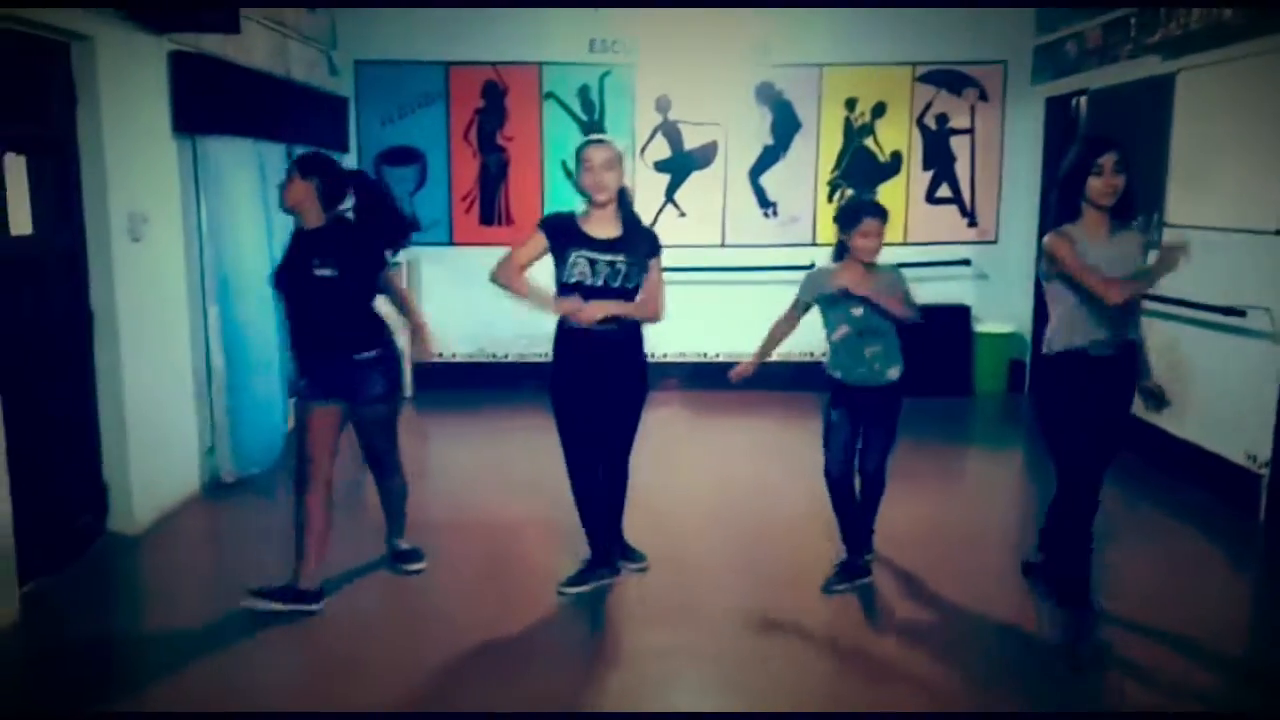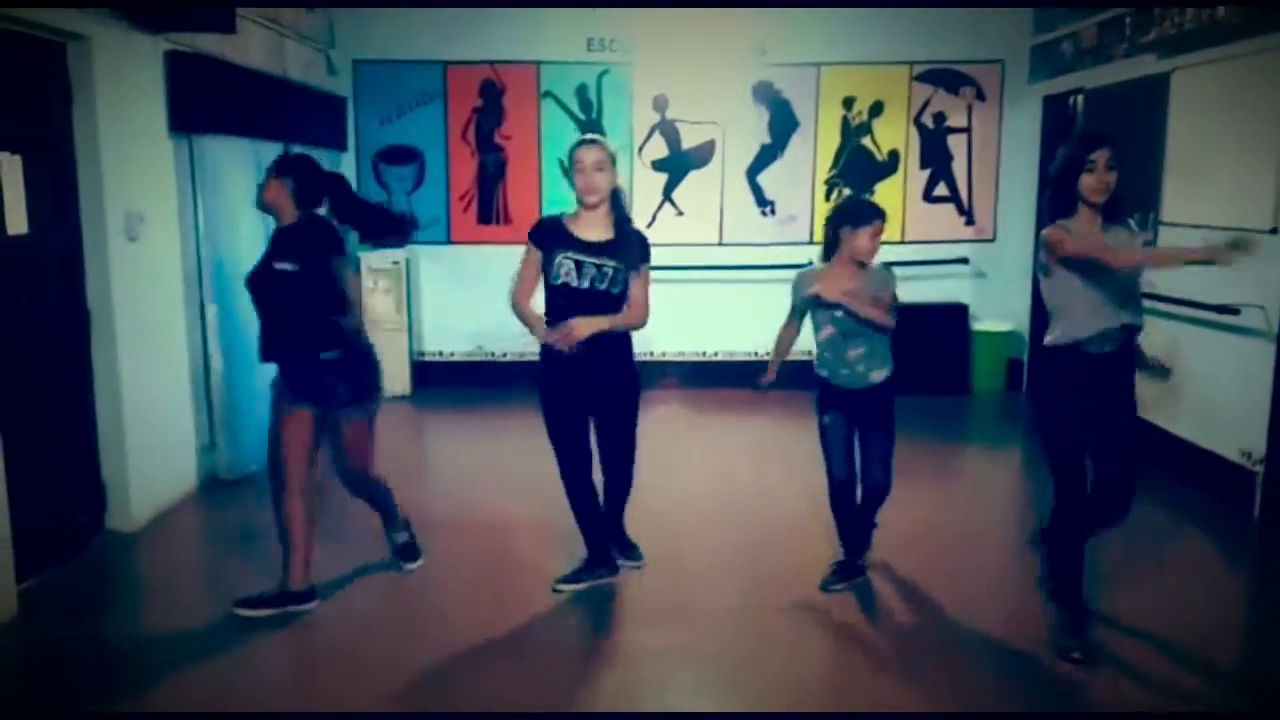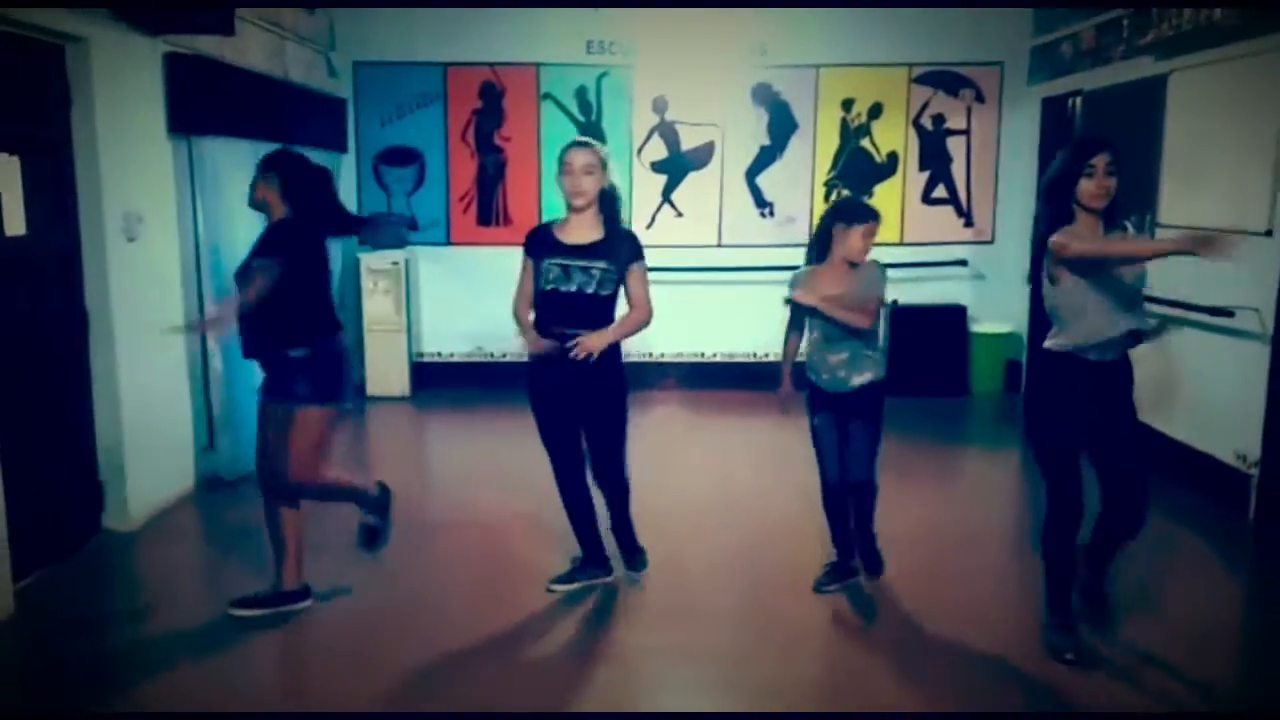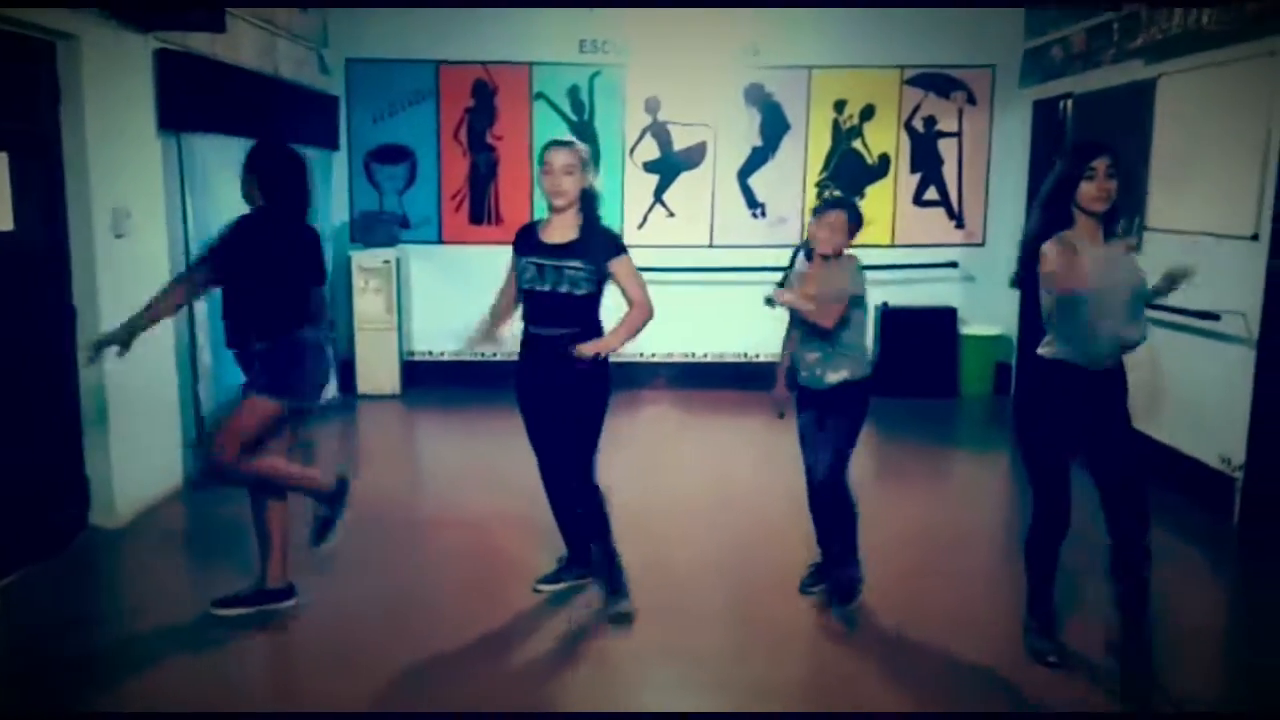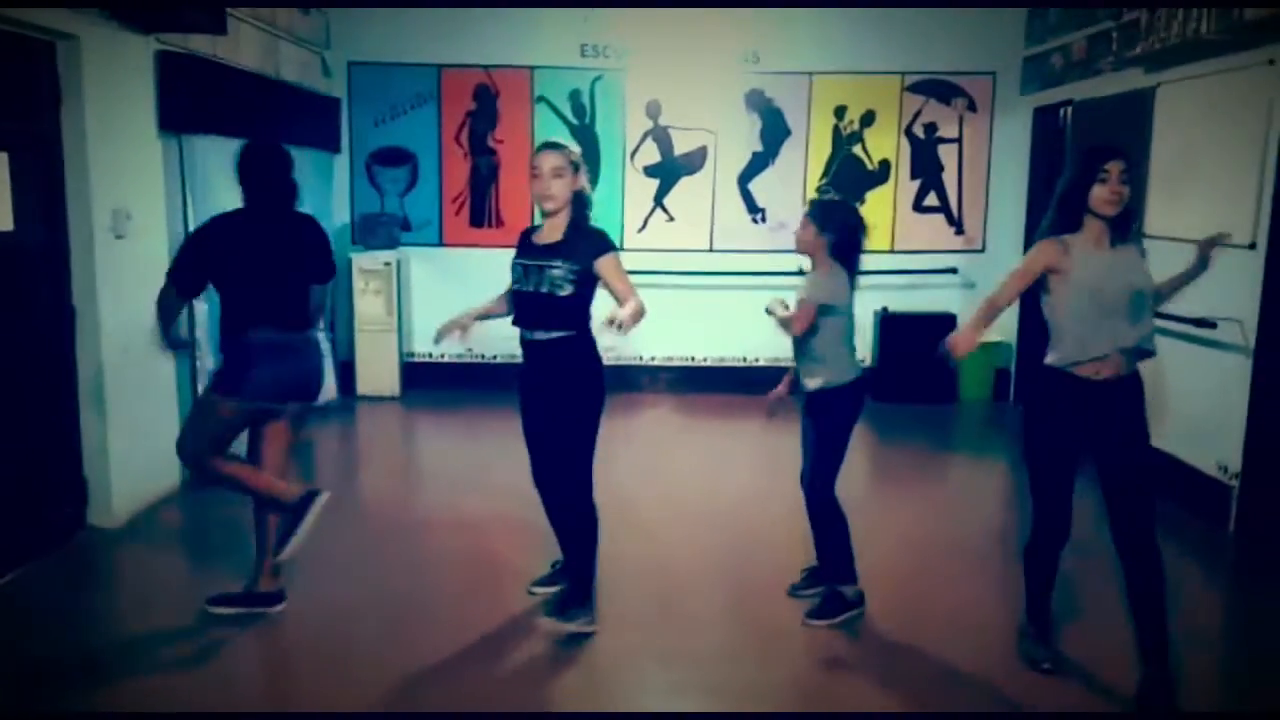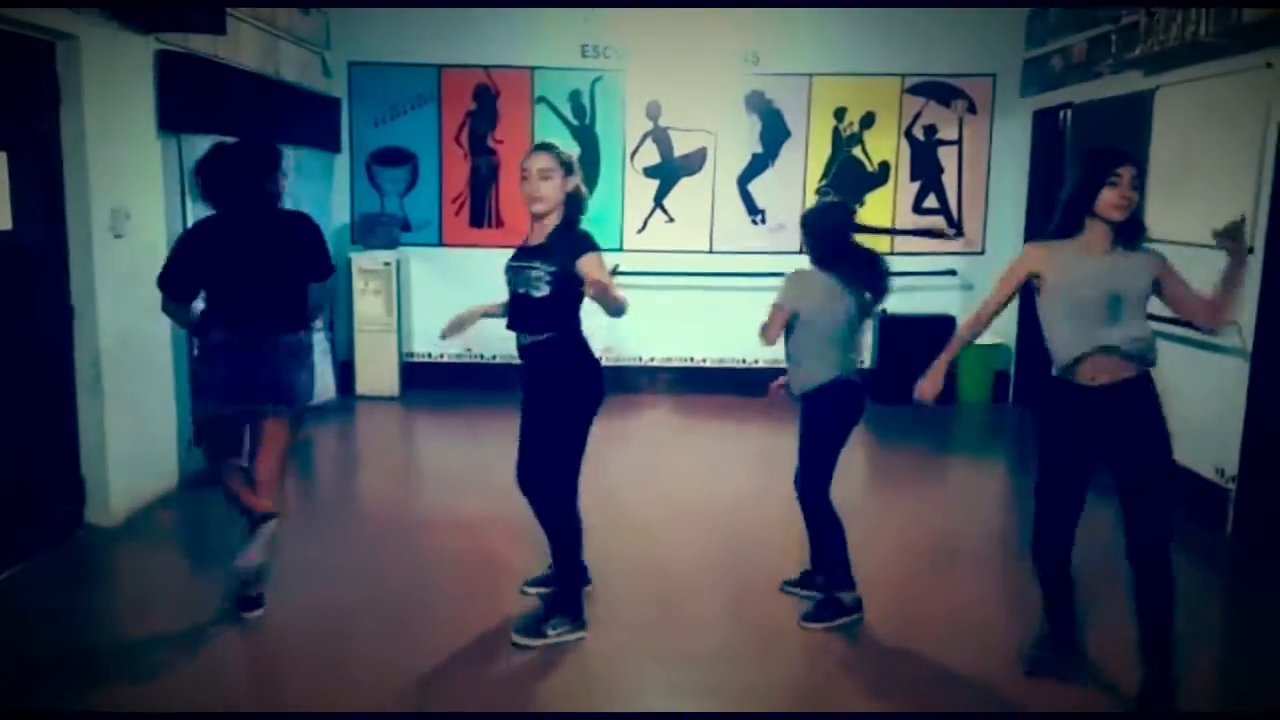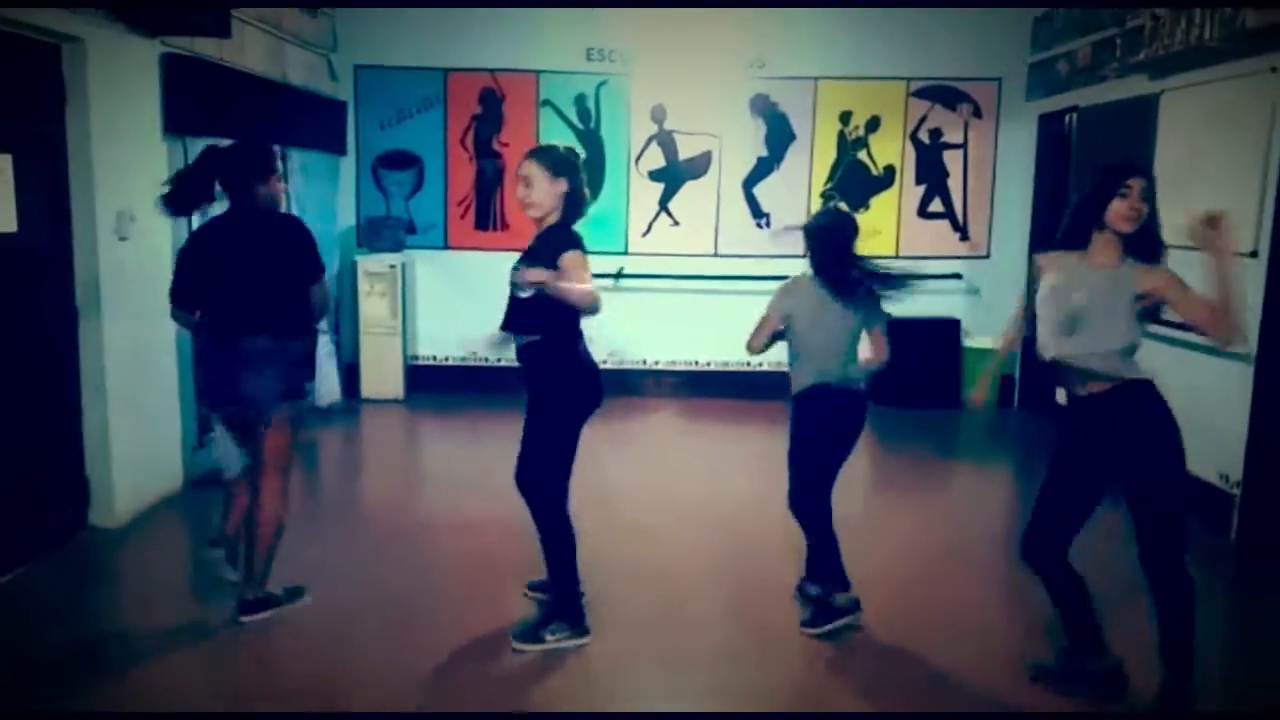
dt=0.1s
person 1, frame 1
left shoulder: (1133, 239)
right shoulder: (1060, 241)
right elbow: (1110, 293)
left wrist: (1143, 374)
right wrist: (1161, 268)
left hip: (1113, 373)
right hip: (1066, 375)
left knee: (1080, 487)
right knee: (1080, 492)
left ankle: (1047, 563)
right ankle: (1075, 606)
person 1, frame 2
left shoulder: (1125, 232)
right shoulder: (1056, 236)
right elbow: (1116, 257)
left wrist: (1135, 353)
right wrist: (1206, 255)
left hip: (1115, 373)
right hip: (1066, 372)
left knee: (1116, 498)
right knee: (1075, 496)
left ankle: (1053, 540)
right ankle: (1068, 612)
person 1, frame 3
left shoulder: (1123, 236)
right shoulder: (1062, 240)
right elbow: (1106, 252)
left wrist: (1147, 325)
right wrist: (1185, 244)
left hip: (1113, 379)
right hip: (1060, 381)
left knee: (1131, 502)
right knee: (1065, 504)
left ankle: (1090, 574)
right ankle: (1060, 616)
person 1, frame 4
left shoulder: (1124, 251)
right shoulder: (1058, 247)
right elbow: (1063, 279)
left wrist: (1162, 288)
right wrist: (1068, 283)
left hip: (1107, 392)
right hip: (1050, 389)
left knee: (1132, 520)
right knee: (1053, 515)
left ankle: (1135, 644)
right ankle: (1039, 619)
person 1, frame 5
left shoulder: (1137, 256)
right shoulder: (1054, 251)
right elbow: (1003, 297)
left wrist: (1197, 267)
right wrist: (972, 329)
left hip: (1122, 401)
right hip: (1059, 398)
left knee: (1137, 537)
right knee: (1051, 525)
left ankle: (1156, 668)
right ankle: (1036, 626)
person 1, frame 6
left shoulder: (1148, 264)
right shoulder: (1042, 256)
left elbow: (1211, 319)
right elbow: (988, 310)
left wrist: (1236, 258)
right wrist: (940, 366)
left hip: (1134, 408)
right hip: (1070, 407)
left knee: (1149, 548)
right knee: (1050, 537)
left ankle: (1158, 669)
right ankle: (1062, 639)
person 1, frame 7
left shoulder: (1146, 276)
right shoulder: (1050, 263)
left elbow: (1223, 328)
right elbow: (1023, 323)
left wrist: (1219, 254)
right wrist: (989, 374)
left hip: (1135, 421)
right hip: (1083, 424)
left knee: (1162, 561)
right knee: (1041, 545)
left ankle: (1178, 678)
right ankle: (1090, 654)
person 2, frame 1
left shoulder: (643, 239)
right shoulder: (558, 227)
left elbow: (653, 310)
right elbow: (502, 273)
left wrist: (609, 307)
right wrist: (553, 301)
left hip: (624, 362)
right hip: (572, 361)
left knee: (614, 458)
right knee: (582, 462)
left ankle: (615, 539)
right ankle: (602, 557)
person 2, frame 2
left shoulder: (632, 242)
right shoulder: (547, 231)
left elbow: (637, 315)
right elbow: (520, 297)
left wrist: (597, 323)
right wrist: (543, 331)
left hip: (613, 367)
right hip: (559, 366)
left knee: (619, 463)
right knee: (573, 466)
left ankle: (616, 532)
right ankle: (599, 557)
person 2, frame 3
left shoulder: (621, 242)
right shoulder: (539, 238)
left elbow: (642, 311)
right elbow: (524, 301)
left wrist: (606, 337)
right wrist: (529, 335)
left hip: (601, 370)
right hip: (548, 370)
left knee: (608, 468)
right knee: (566, 469)
left ankle: (627, 538)
right ankle: (592, 558)
person 2, frame 4
left shoulder: (602, 240)
right shoulder: (526, 237)
left elbow: (642, 307)
right elbow: (509, 296)
left wrist: (608, 343)
right wrist: (489, 325)
left hip: (584, 373)
right hip: (535, 370)
left knee: (578, 475)
right knee: (552, 471)
left ankle: (610, 572)
right ankle: (578, 558)
person 2, frame 5
left shoulder: (591, 241)
right shoulder: (527, 239)
left elbow: (634, 302)
left wrist: (624, 315)
right wrist: (473, 316)
left hip: (574, 374)
right hip: (535, 373)
left knee: (571, 482)
right knee: (547, 478)
left ankle: (581, 598)
right ankle: (573, 562)
person 2, frame 6
left shoulder: (575, 241)
right shoulder: (530, 241)
left elbow: (615, 303)
left wrist: (604, 291)
right wrist: (475, 313)
left hip: (571, 377)
right hip: (539, 375)
left knee: (555, 487)
right knee: (533, 480)
left ankle: (567, 608)
right ankle: (569, 568)
person 2, frame 7
left shoulder: (558, 241)
right shoulder: (554, 240)
left elbow: (589, 298)
left wrist: (553, 282)
right wrist: (515, 328)
left hip: (559, 380)
right hip: (565, 376)
left knee: (546, 493)
right knee: (532, 479)
left ankle: (568, 616)
right ankle: (563, 577)
person 3, frame 1
left shoulder: (346, 235)
right shoulder: (299, 239)
left elbow: (391, 281)
left wrist: (418, 328)
left hip: (368, 365)
right hip: (318, 372)
left knee: (384, 461)
right knee: (311, 472)
left ankle: (398, 541)
right ankle: (305, 585)
person 3, frame 2
left shoulder: (315, 232)
right shoulder: (283, 237)
left elbow: (343, 271)
left wrist: (352, 316)
left hip: (340, 368)
right hip: (295, 373)
left knee: (356, 474)
right knee: (286, 476)
left ankle: (398, 532)
right ankle: (296, 585)
person 3, frame 3
left shoulder: (290, 233)
right shoulder: (285, 234)
left elbow: (268, 273)
left wrist: (228, 310)
left hip: (310, 368)
right hip: (284, 370)
left knee: (296, 477)
right knee: (271, 477)
left ankle: (373, 499)
right ankle: (290, 587)
person 3, frame 4
left shoulder: (252, 230)
right shoulder: (299, 232)
left elbow: (193, 284)
left wrist: (128, 329)
left hip: (282, 362)
right hip: (300, 356)
left knee: (223, 459)
right knee: (264, 466)
left ankle: (326, 487)
right ankle: (275, 584)
person 3, frame 5
left shoulder: (216, 233)
right shoulder: (309, 230)
left elbow: (171, 300)
left wrist: (169, 335)
left hip: (252, 360)
right hip: (301, 359)
left knee: (196, 453)
right knee: (266, 469)
left ankle: (296, 499)
right ankle: (264, 585)
person 3, frame 6
left shoulder: (202, 235)
right shoulder: (302, 229)
left elbow: (173, 305)
right elbow: (318, 298)
left hip: (227, 362)
right hip: (289, 362)
left knee: (220, 453)
right knee: (266, 472)
left ankle: (257, 517)
right ankle: (251, 588)
person 3, frame 7
left shoulder: (200, 241)
right shoulder: (289, 231)
left elbow: (183, 313)
right elbow: (319, 299)
right wrist: (299, 334)
left hip: (219, 368)
right hip: (276, 365)
left knee: (259, 460)
right knee: (273, 477)
left ankle: (230, 537)
right ankle: (253, 592)
person 4, frame 1
left shoulder: (890, 276)
right shoulder: (820, 279)
left elbow: (913, 317)
right elbow: (787, 322)
left wrist: (871, 293)
right wrist: (754, 361)
left hip: (885, 389)
right hip: (843, 389)
left knee: (873, 473)
right knee: (837, 473)
left ankle: (864, 536)
right ankle: (856, 559)
person 4, frame 2
left shoulder: (879, 276)
right shoulder: (809, 279)
left elbow: (889, 321)
right elbow: (792, 326)
left wrist: (841, 298)
right wrist: (774, 368)
left hip: (876, 391)
right hip: (833, 392)
left knee: (878, 479)
right knee: (840, 478)
left ankle: (863, 527)
right ankle: (852, 557)
person 4, frame 3
left shoulder: (872, 276)
right shoulder: (805, 277)
left elbow: (865, 322)
right elbow: (795, 330)
left wrist: (813, 301)
right wrist: (786, 377)
left hip: (863, 392)
right hip: (821, 394)
left knee: (860, 478)
right knee: (832, 480)
left ankle: (866, 543)
right ankle: (844, 557)
person 4, frame 4
left shoulder: (849, 271)
right shoulder: (798, 274)
left elbow: (829, 319)
left wrist: (790, 300)
right wrist: (781, 380)
left hip: (847, 389)
right hip: (809, 392)
left knee: (831, 477)
right knee: (816, 481)
left ankle: (848, 566)
right ankle: (829, 561)
person 4, frame 5
left shoulder: (824, 277)
right shoulder: (832, 277)
left elbow: (797, 328)
left wrist: (778, 309)
right wrist: (788, 382)
left hip: (837, 395)
right hip: (822, 394)
left knee: (818, 487)
right knee: (813, 483)
left ankle: (847, 589)
right ankle: (827, 569)
person 4, frame 6
left shoulder: (800, 281)
right shoulder: (854, 282)
left elbow: (770, 335)
left wrist: (778, 315)
right wrist: (795, 377)
left hip: (827, 399)
right hip: (841, 392)
left knee: (811, 490)
right knee: (809, 486)
left ankle: (844, 594)
right ankle: (820, 573)
person 4, frame 7
left shoulder: (793, 291)
right shoulder: (867, 290)
left elbow: (755, 345)
right elbow: (880, 354)
left wrist: (786, 332)
left hip: (815, 402)
right hip: (854, 402)
left knee: (803, 498)
right knee: (818, 493)
left ankle: (841, 596)
right ankle: (818, 582)
